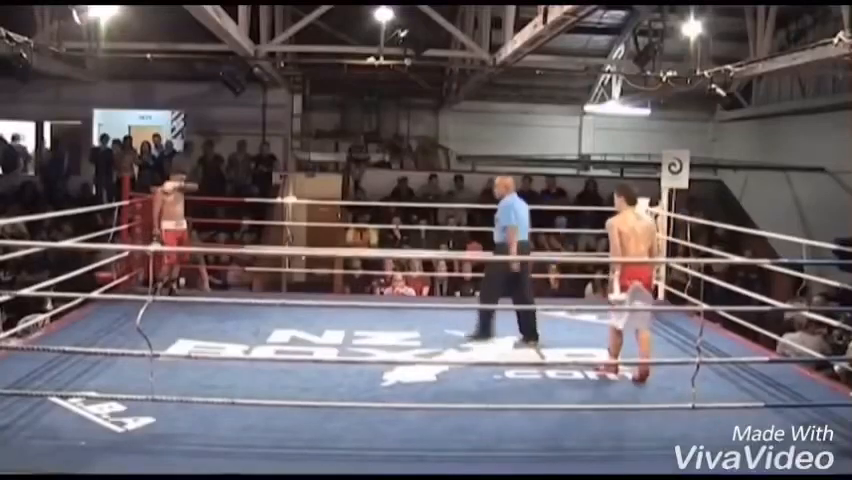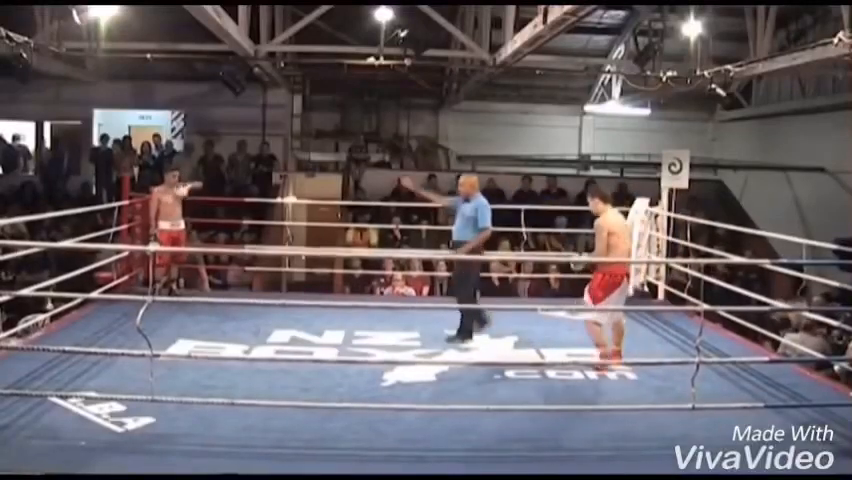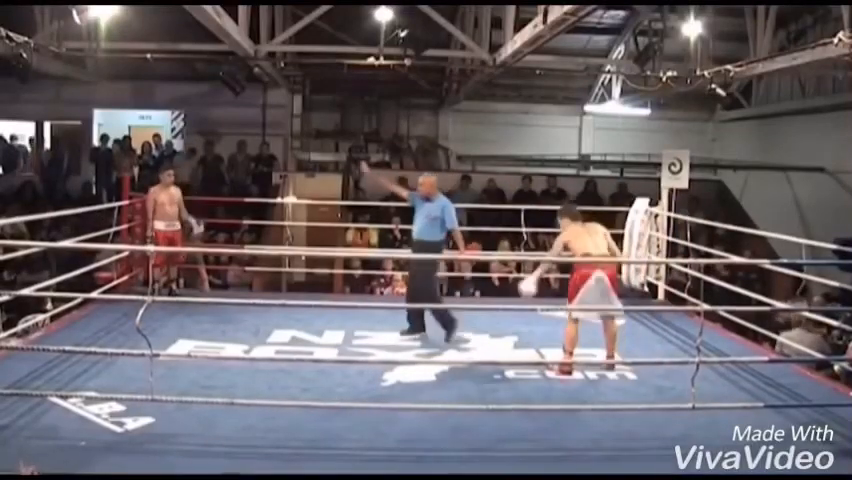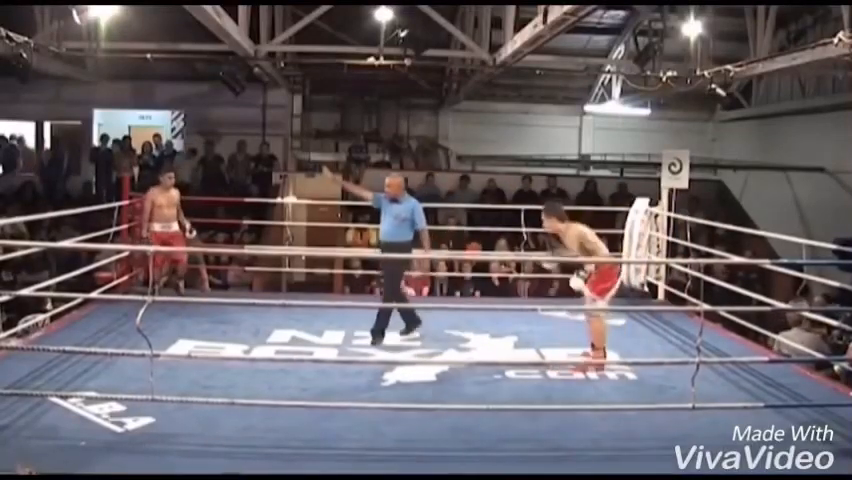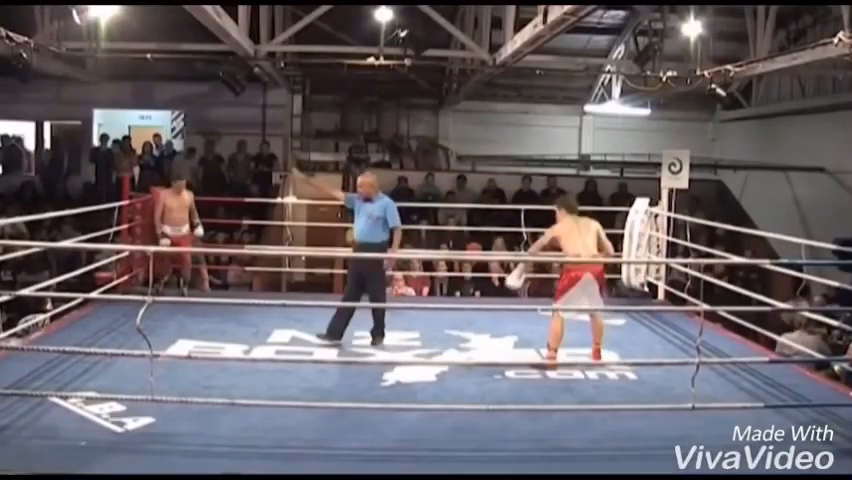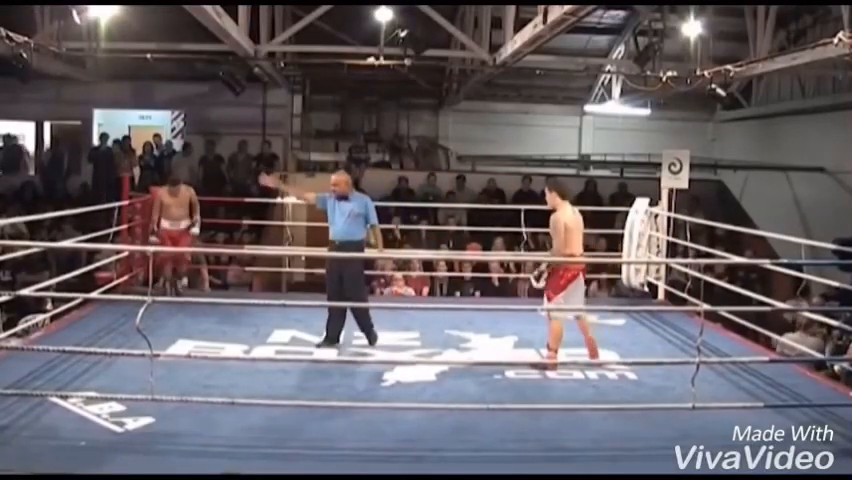
dt=0.5s
person 1, frame 1
left shoulder: (614, 222)
right shoulder: (648, 221)
left elbow: (616, 254)
right elbow: (653, 253)
left wrist: (615, 278)
left hip: (626, 274)
right hip: (645, 274)
left knee: (617, 323)
right knee: (642, 323)
left ankle: (612, 364)
right ankle: (644, 365)
person 1, frame 2
left shoulder: (602, 222)
right shoulder: (620, 218)
left elbow: (600, 254)
left hip: (608, 272)
right hip: (622, 271)
left knee: (592, 316)
right knee: (616, 314)
left ankle: (605, 353)
right ankle: (615, 354)
person 1, frame 3
left shoulder: (566, 233)
right shoulder: (599, 228)
left elbow: (552, 256)
right elbow: (617, 254)
left wrist: (534, 276)
left hip: (586, 269)
right hip: (608, 268)
left knee: (572, 317)
right knee: (608, 316)
left ankle: (567, 363)
right ankle: (610, 358)
person 1, frame 4
left shoulder: (577, 232)
right shoulder: (564, 233)
left elbow: (603, 253)
left wrist: (587, 269)
left hip: (606, 270)
right hip: (598, 270)
left knee: (593, 311)
right knee: (594, 310)
left ankle: (597, 358)
right ankle: (598, 353)
person 1, frame 5
left shoulder: (558, 227)
right shoulder: (593, 224)
left elbow: (536, 247)
right elbow: (610, 251)
left wrist: (519, 268)
left hip: (574, 269)
right hip: (595, 266)
left knee: (558, 313)
right knee: (595, 311)
left ankle: (551, 357)
right ankle: (597, 352)
person 1, frame 6
left shoulder: (557, 217)
right shoulder: (576, 213)
left elbow: (558, 250)
left wrist: (544, 266)
left hip: (564, 267)
right hip: (578, 265)
left knee: (554, 313)
right knee: (577, 309)
left ankle: (551, 358)
right ankle: (592, 349)
person 2, frame 1
left shoulder: (506, 204)
right shoulder: (521, 204)
left elbow: (511, 230)
left wrist: (512, 256)
left hip: (506, 252)
right hip: (522, 250)
left knee: (489, 292)
right knee: (523, 296)
left ankle: (485, 331)
right ankle: (530, 336)
person 2, frame 2
left shoulder: (481, 205)
right shoulder: (462, 201)
left elbow: (487, 231)
right elbow: (441, 200)
left wrist: (466, 248)
right wrist: (416, 189)
left hip: (470, 252)
right hip: (461, 250)
left knee: (465, 292)
right knee: (461, 289)
left ankle: (465, 333)
right ankle: (479, 319)
person 2, frame 3
left shoulder: (444, 204)
right shoulder: (418, 199)
left elbow: (454, 229)
right elbow: (396, 189)
left wrist: (461, 252)
right wrist: (371, 174)
left hip: (432, 248)
right hip: (417, 246)
left knee: (425, 288)
right knee: (413, 288)
left ankle: (448, 323)
right ankle: (416, 325)
person 2, frame 4
left shoulder: (413, 205)
right shoulder: (384, 200)
left elbow: (423, 231)
right elbow: (360, 192)
left wrist: (426, 255)
right wrist: (334, 178)
left hip: (400, 251)
right hip: (385, 249)
left knee: (389, 292)
right knee: (393, 291)
left ankle: (378, 331)
right ankle: (412, 322)
person 2, frame 5
left shoulder: (387, 204)
right shoulder: (357, 200)
left elbow: (397, 230)
right elbow: (334, 193)
left wrist: (392, 253)
right wrist: (306, 179)
left hip: (376, 252)
right hip: (359, 251)
left knee: (376, 296)
right knee: (350, 294)
left ankle: (378, 334)
right ankle: (334, 332)
person 2, frame 6
left shoulder: (364, 201)
right shoulder: (329, 199)
left elbow: (374, 227)
right elbow: (304, 195)
left wrist: (380, 251)
right wrist: (277, 185)
left hip: (354, 251)
right hip: (335, 250)
left knee: (355, 294)
right knee: (334, 295)
left ankle: (369, 330)
right ankle: (332, 336)
person 3, frame 1
left shoulder: (180, 189)
right shoulder: (160, 191)
left elbow: (195, 187)
right elbow: (155, 212)
left wrist: (180, 184)
right wrist: (156, 230)
left hip: (182, 226)
right hip: (168, 228)
left knee: (178, 259)
right knee: (169, 259)
left ankle: (172, 286)
right ankle: (159, 285)
person 3, frame 2
left shoulder: (179, 187)
right shoulder: (157, 191)
left elbow: (199, 185)
right elbow: (152, 213)
left wrist: (188, 186)
right wrist: (153, 230)
left hip: (179, 227)
right hip: (164, 228)
left knee: (176, 259)
right knee: (163, 259)
left ankle: (172, 286)
right ankle: (157, 287)
person 3, frame 3
left shoulder: (177, 191)
right shoulder: (153, 192)
left elbow: (182, 210)
right elbow: (149, 214)
left wrist: (191, 220)
right wrist: (149, 233)
left hip: (175, 228)
right hip: (160, 229)
left knee: (175, 259)
right knee: (158, 260)
left ankle: (172, 287)
right ankle: (157, 288)
person 3, frame 4
left shoulder: (176, 193)
right shoulder: (152, 193)
right elbow: (146, 215)
left wrist: (186, 224)
right wrist: (144, 233)
left hip: (174, 230)
right hip: (157, 231)
left knee: (182, 259)
right knee: (157, 261)
left ankle: (179, 282)
right ankle: (156, 288)
person 3, frame 5
left shoulder: (189, 195)
right shoulder: (163, 196)
left elbow: (193, 212)
right elbow: (157, 216)
left wrist: (197, 222)
right wrist: (160, 232)
left hip: (184, 233)
right hip: (168, 232)
left knee: (186, 261)
left ankle: (184, 286)
right ankle: (162, 281)
person 3, frame 6
left shoulder: (189, 191)
right shoulder: (160, 193)
left elbow: (196, 205)
right elbow: (156, 210)
left wrist: (196, 220)
right wrist: (154, 228)
left hip: (184, 228)
right hip: (166, 227)
left knee: (183, 257)
right knee: (167, 258)
left ankle: (179, 282)
right ankle: (168, 286)
